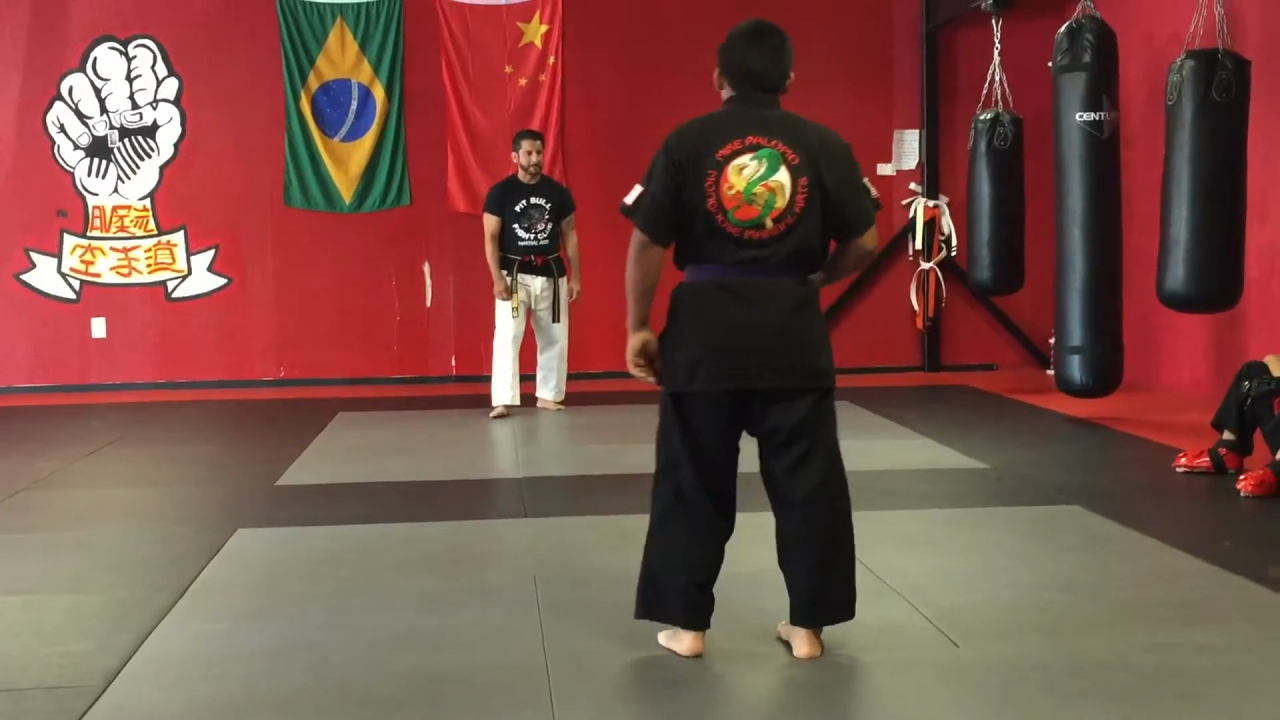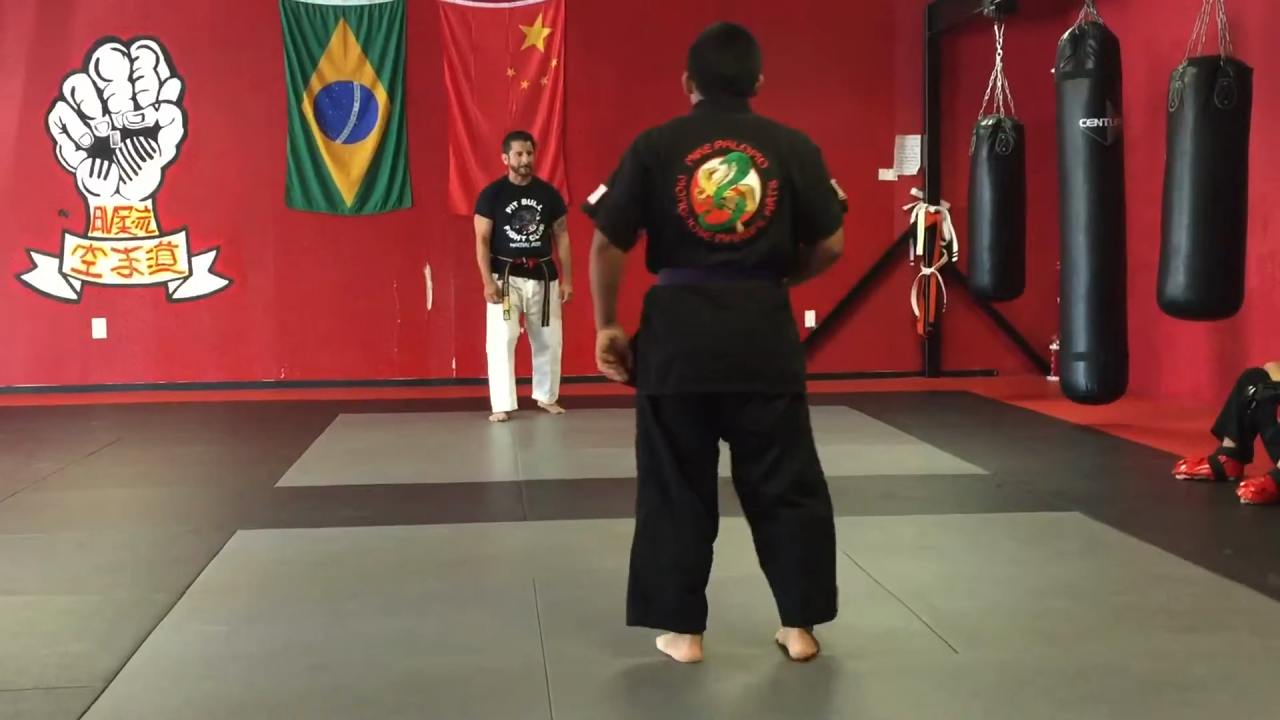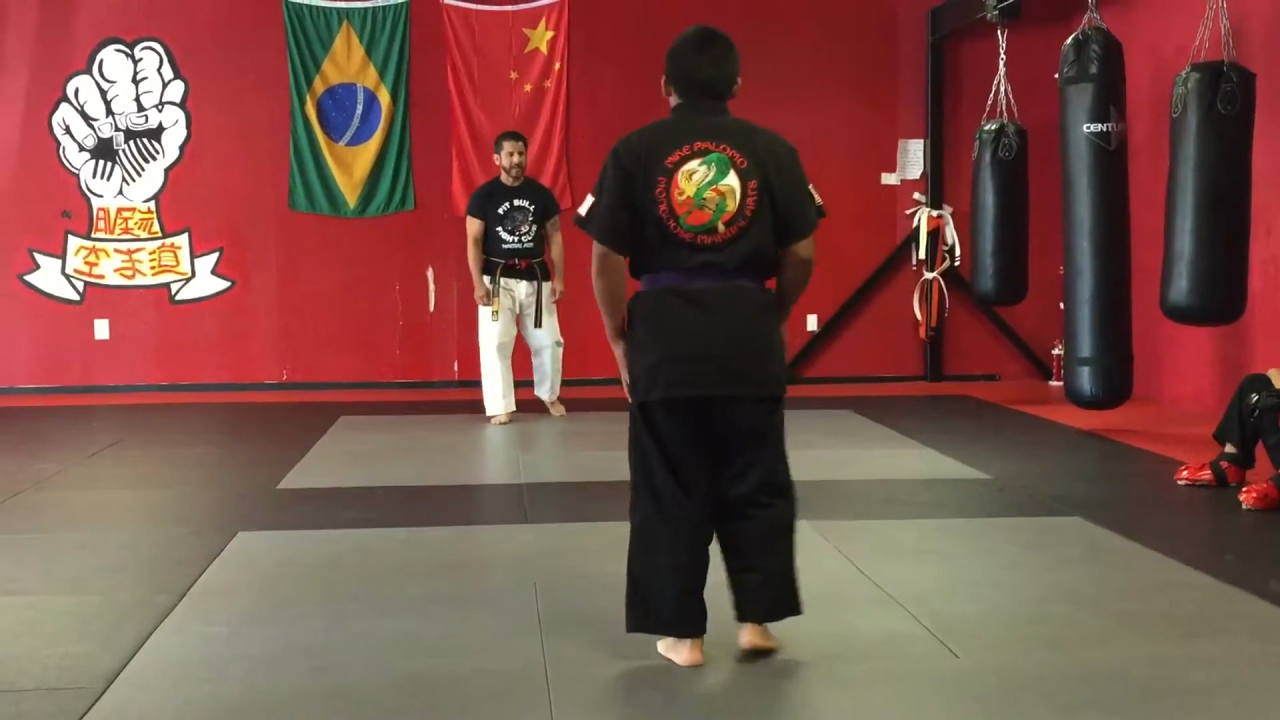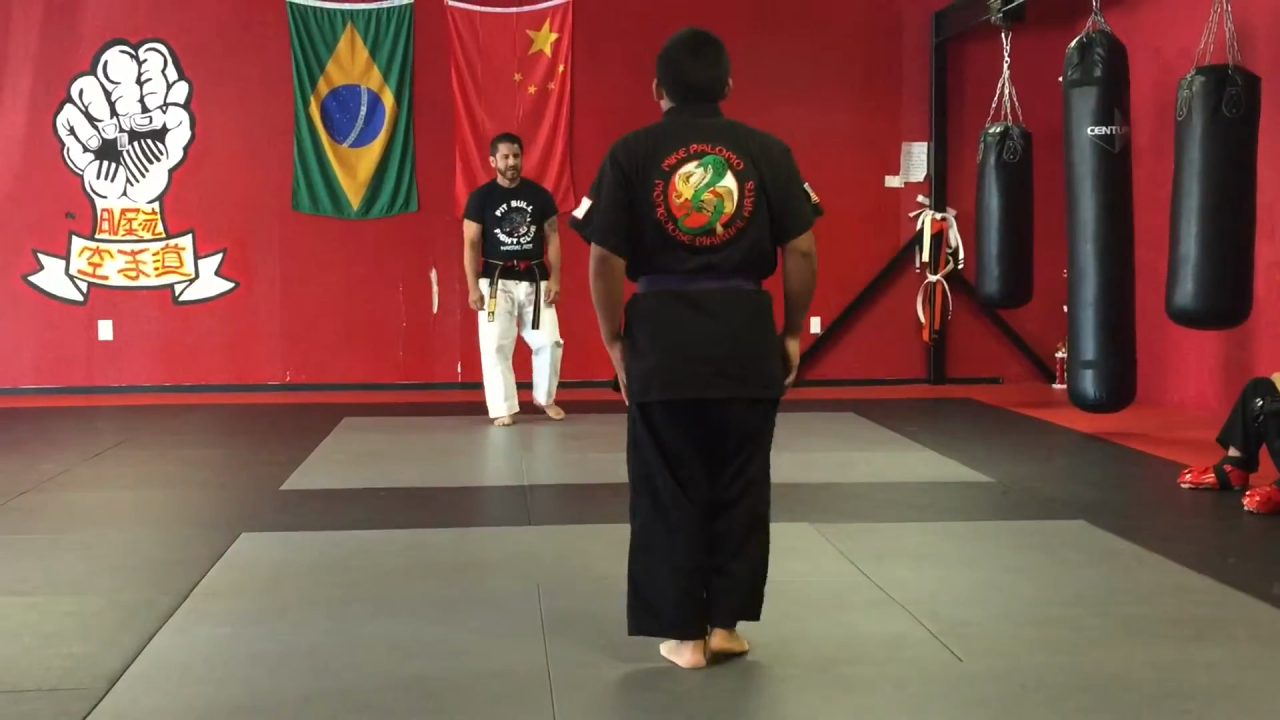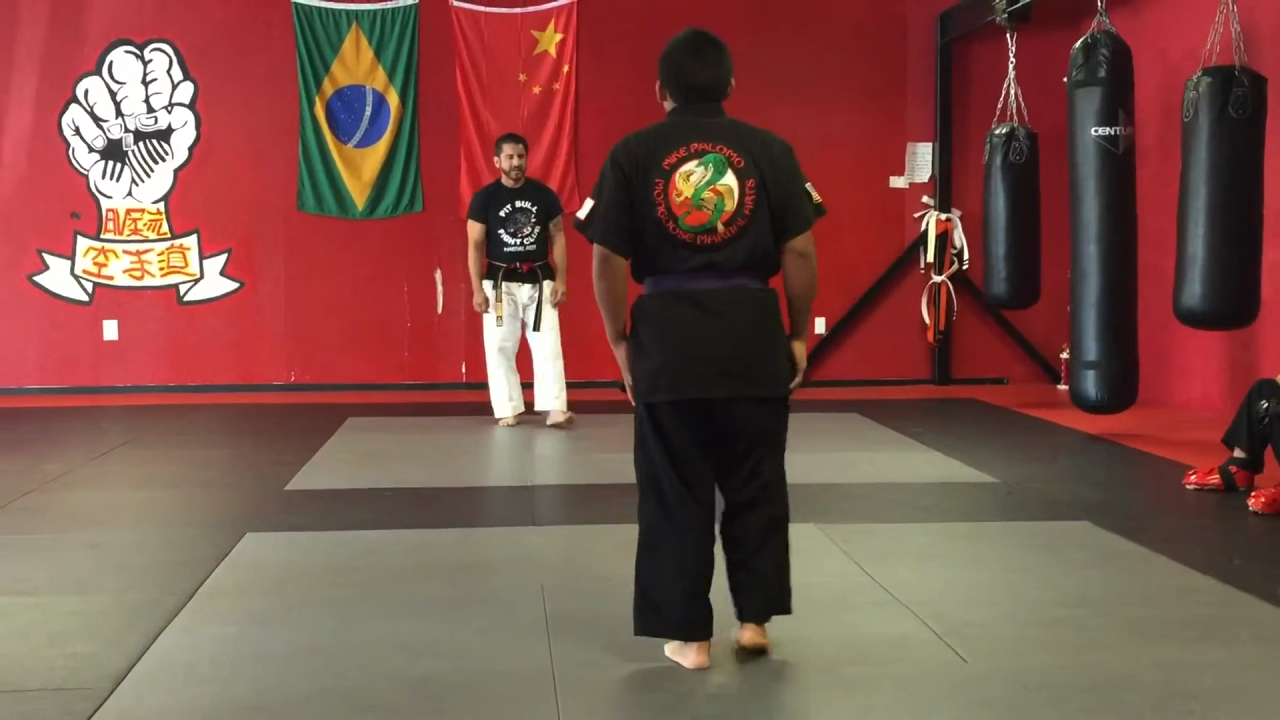
dt=0.2s
person 1, frame 1
left shoulder: (686, 142)
right shoulder: (824, 145)
left elbow: (647, 243)
right elbow: (863, 242)
left wrist: (638, 327)
left hip: (705, 324)
right hip: (791, 327)
left knee: (693, 484)
right knee: (809, 480)
left ankle: (684, 621)
right ankle: (808, 624)
person 1, frame 2
left shoulder: (655, 146)
right shoulder: (794, 147)
left elbow: (608, 243)
right elbow: (829, 246)
left wrist: (605, 324)
left hip: (677, 329)
right hip: (763, 329)
left knee: (676, 488)
right knee: (786, 483)
left ankle: (682, 628)
right ankle: (801, 624)
person 1, frame 3
left shoulder: (635, 150)
right shoulder: (772, 149)
left elbow: (607, 255)
right elbow: (801, 252)
left wrist: (620, 336)
left hip: (664, 332)
right hip: (748, 332)
left knee: (669, 490)
right knee: (756, 483)
left ankle: (681, 631)
right ankle: (756, 619)
person 1, frame 4
left shoulder: (631, 153)
right shoulder: (766, 151)
left elbow: (605, 259)
right elbow: (801, 251)
left wrist: (616, 341)
right wrist: (792, 334)
left hip: (662, 335)
right hip: (745, 333)
left knee: (668, 490)
right knee: (741, 487)
left ankle: (684, 633)
right ankle: (726, 623)
person 1, frame 5
left shoulder: (633, 153)
right shoulder: (769, 149)
left elbow: (608, 260)
right elbow: (800, 252)
left wrist: (621, 341)
right wrist: (799, 335)
left hip: (668, 336)
right hip: (752, 332)
left knee: (675, 491)
right knee: (756, 485)
left ankle: (689, 634)
right ankle: (753, 617)
person 2, frame 1
left shoulder: (558, 192)
right shoulder: (500, 192)
left elbow: (569, 235)
right elbow: (491, 238)
left wrist: (574, 276)
right wrist: (497, 278)
left hip: (551, 274)
right hip: (514, 273)
left knee: (554, 338)
right knee: (507, 336)
left ankle: (548, 395)
right ankle: (503, 401)
person 2, frame 2
left shoulder: (549, 194)
right shoulder: (492, 194)
left elbow: (561, 237)
right elbow: (482, 240)
left wrist: (566, 278)
right wrist: (488, 281)
left hip: (543, 276)
right hip: (505, 276)
left knee: (549, 342)
right knee: (501, 341)
left ankle: (546, 397)
right ankle: (502, 406)
person 2, frame 3
left shoulder: (542, 194)
right shoulder: (484, 195)
left elbow: (554, 237)
right elbow: (474, 241)
left wrist: (558, 278)
right wrist: (478, 283)
left hip: (536, 277)
right hip: (498, 278)
left knee: (548, 342)
right knee: (495, 344)
left ankle: (549, 395)
right ankle: (500, 408)
person 2, frame 4
left shoulder: (540, 194)
right shoulder: (480, 198)
left elbow: (552, 237)
right elbow: (471, 245)
left wrist: (554, 278)
right wrist: (473, 286)
left hip: (535, 278)
right hip: (497, 281)
left knee: (548, 342)
right knee: (496, 347)
left ankle: (545, 398)
right ankle: (503, 410)
person 2, frame 5
left shoulder: (544, 194)
right shoulder: (484, 198)
left elbow: (558, 237)
right elbow: (475, 245)
left wrist: (560, 279)
right wrist: (477, 289)
left hip: (539, 280)
right hip: (500, 282)
left knee: (548, 346)
right knee: (500, 348)
left ankle: (554, 408)
right ankle: (508, 410)
